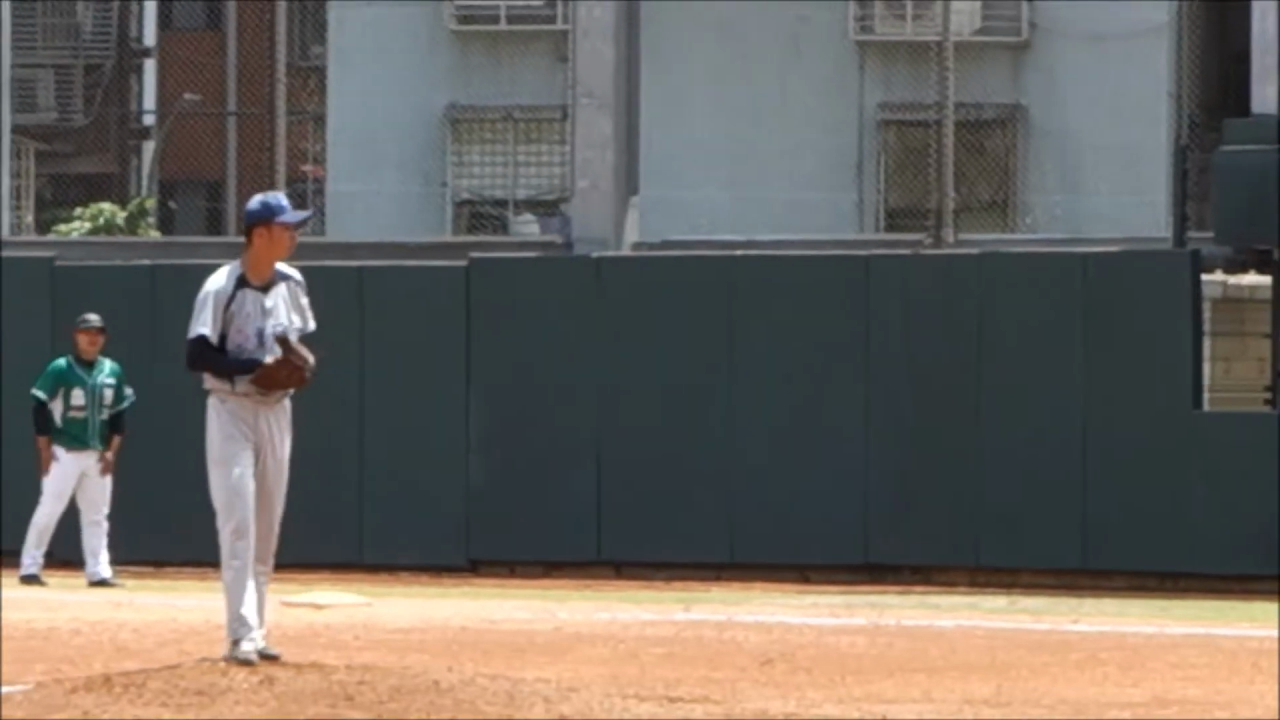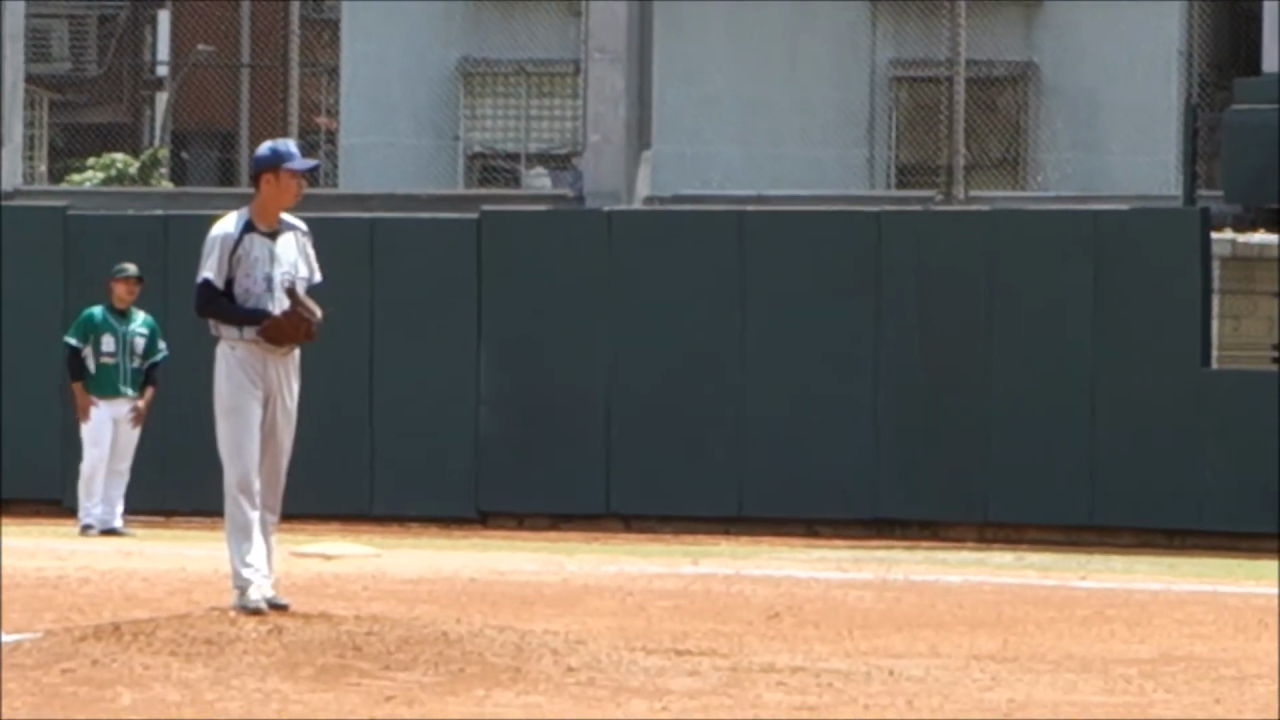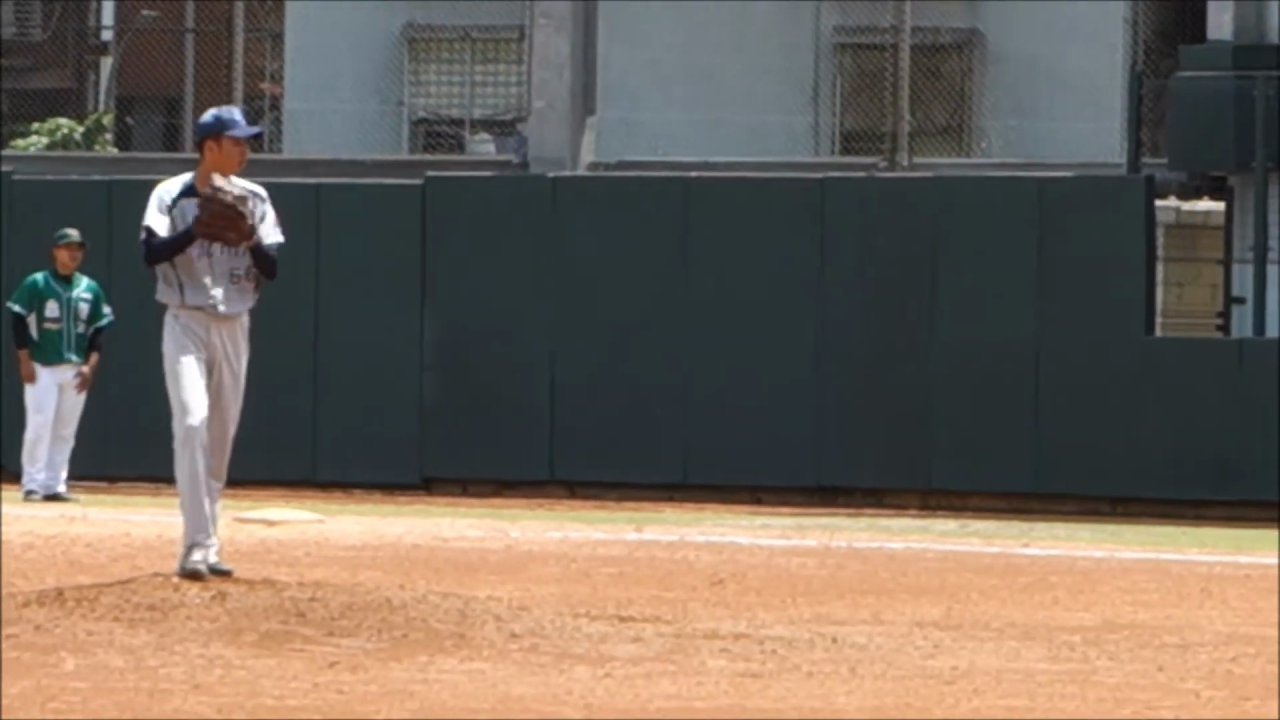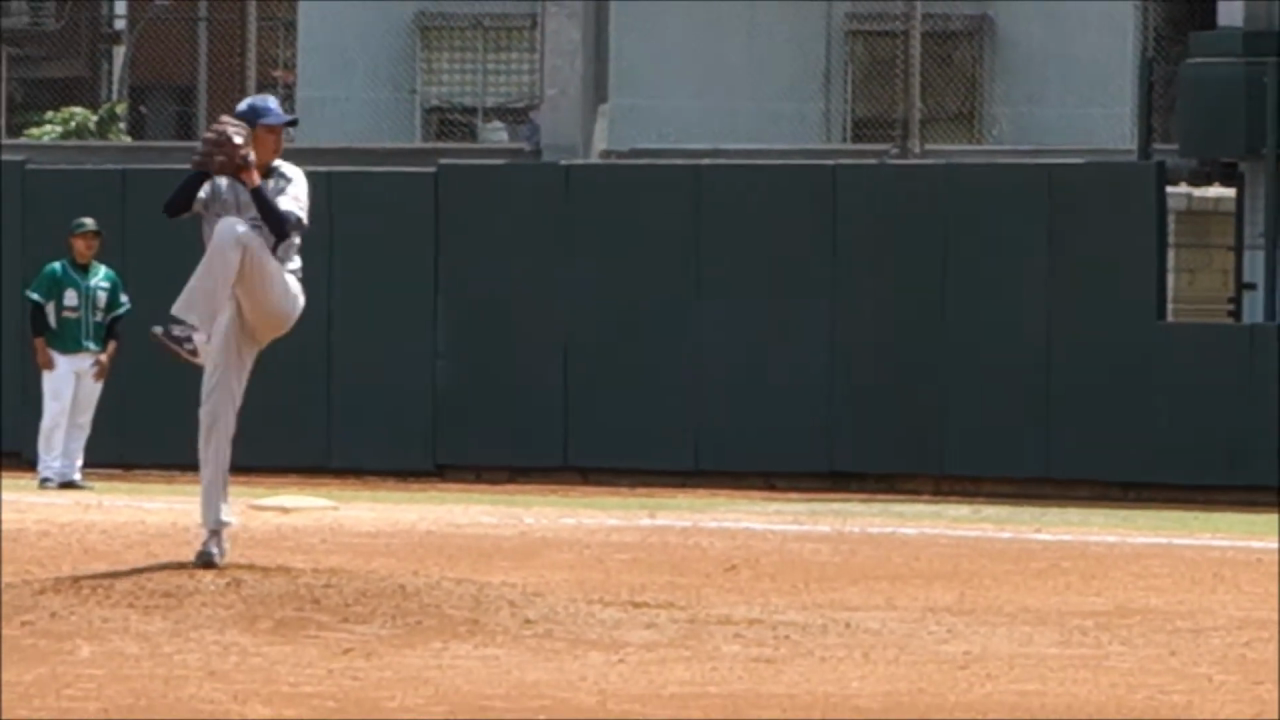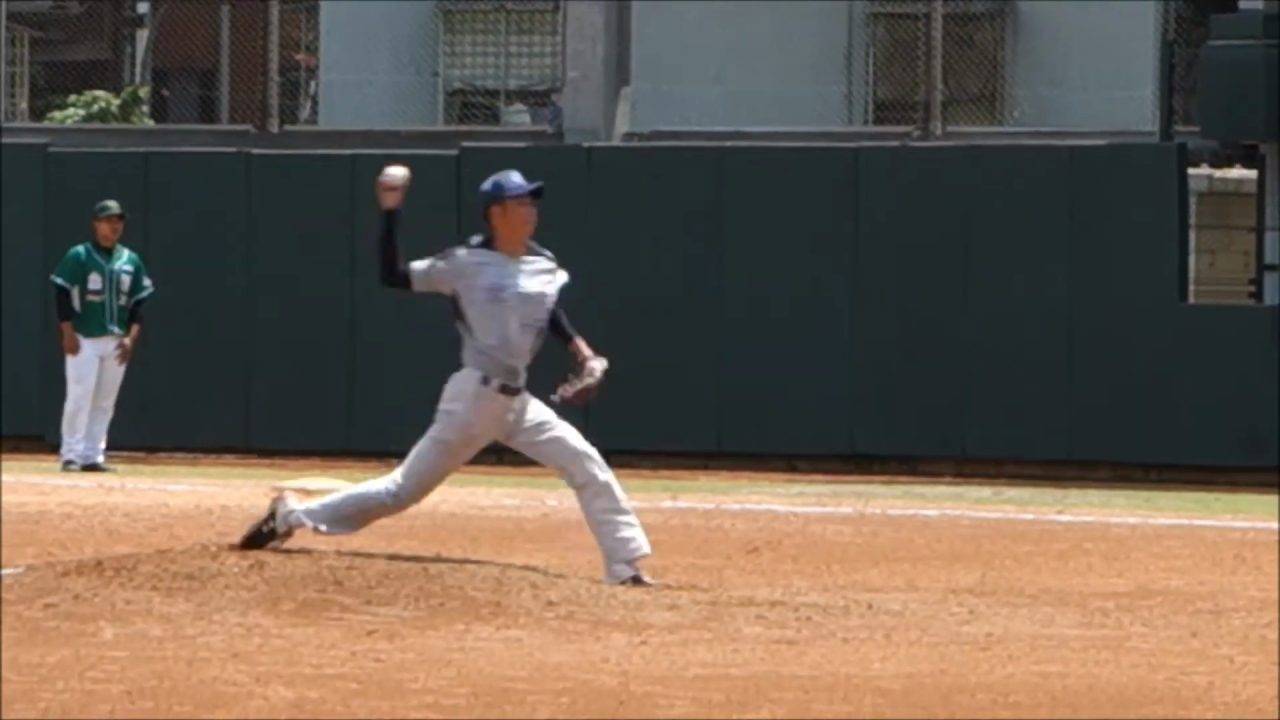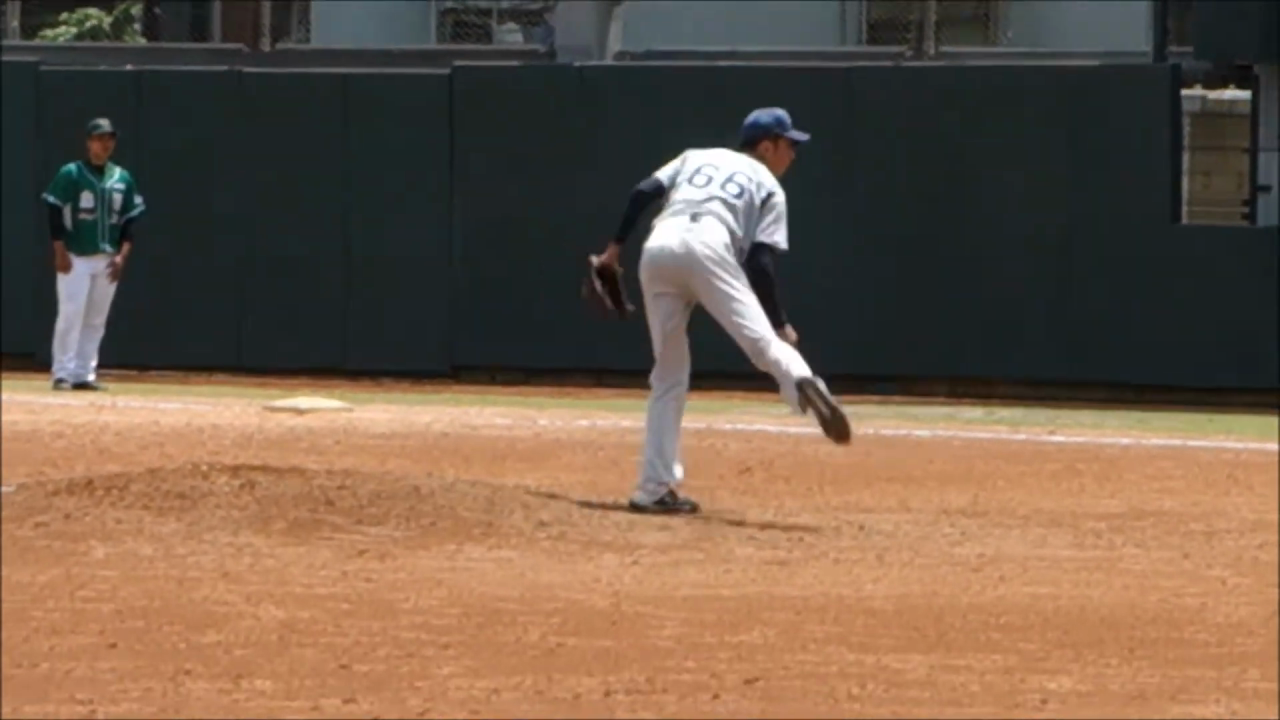
dt=0.7s
person 1, frame 1
left shoulder: (292, 282)
right shoulder: (220, 288)
right elbow: (197, 357)
right wrist: (256, 366)
left hip: (277, 410)
right hip: (231, 411)
left knee: (268, 528)
right knee: (238, 523)
left ankle: (254, 628)
right ankle: (243, 633)
person 1, frame 2
left shoulder: (298, 233)
right shoulder: (228, 233)
right elbow: (205, 303)
right wrist: (263, 317)
left hip: (286, 361)
right hip: (241, 359)
left knee: (274, 475)
right knee: (243, 473)
left ankle: (263, 580)
right ankle: (249, 583)
person 1, frame 3
left shoulder: (254, 197)
right shoulder: (171, 195)
left elbow: (271, 269)
right elbow: (152, 254)
left wrist: (248, 237)
right wrist: (200, 227)
left hip: (233, 328)
right hip: (186, 326)
left knee: (220, 440)
right knee: (192, 425)
left ankle: (207, 546)
right ankle: (195, 545)
person 1, frame 4
left shoulder: (290, 178)
right shoulder: (212, 178)
left elbow: (286, 229)
right elbow: (172, 209)
left wrist: (253, 183)
right wrist: (208, 166)
left hip: (279, 299)
right hip: (231, 309)
left knee: (231, 229)
right knee: (215, 416)
left ankle: (188, 328)
right ankle: (214, 535)
person 1, frame 5
left shoulder: (542, 263)
right shoulder: (464, 260)
right elbow: (392, 278)
left wrist: (577, 345)
right wrist: (391, 209)
left hip: (512, 398)
right hip: (475, 395)
left knee: (586, 466)
right knee: (403, 490)
left ankle: (626, 563)
right ankle: (292, 516)
person 1, frame 6
left shoulder: (696, 157)
right shoulder: (765, 186)
left elbow: (641, 195)
right elbow: (760, 260)
left wrist: (614, 247)
right wrist: (781, 324)
left hip: (656, 250)
right hip: (706, 250)
left knee: (669, 376)
right knee: (763, 346)
left ankle: (654, 487)
person 2, frame 1
left shoulder: (113, 371)
right shoulder: (59, 369)
left elbow: (119, 414)
right elbow: (40, 409)
left wrist: (112, 450)
right wrist: (44, 449)
left hip: (98, 455)
right hip: (64, 453)
left knee: (97, 515)
right knee: (49, 509)
left ankle: (99, 572)
right ankle: (30, 567)
person 2, frame 2
left shoulder: (147, 323)
right shoulder: (92, 316)
left elbow: (153, 365)
right elbow: (74, 356)
left wrist: (146, 400)
right wrist: (80, 395)
left hip: (131, 404)
right hip: (97, 401)
left knee: (121, 465)
right knee: (95, 460)
left ankle: (111, 520)
right ankle: (89, 519)
person 2, frame 3
left shoulder: (91, 288)
right shoulder: (36, 283)
left elbow: (98, 331)
right elbow: (19, 322)
left wrist: (91, 365)
right wrist: (25, 361)
left hip: (76, 370)
right hip: (42, 367)
left knee: (66, 431)
right knee: (39, 426)
left ankle: (54, 485)
right ankle: (32, 484)
person 2, frame 4
left shoulder: (109, 277)
right shoulder: (54, 272)
left elbow: (115, 319)
right elbow: (37, 311)
left wrist: (108, 353)
right wrist: (41, 349)
left hip: (93, 358)
right hip: (59, 355)
left knee: (82, 419)
right knee: (55, 414)
left ankle: (69, 473)
right ankle: (48, 472)
person 2, frame 5
left shoulder: (132, 260)
right shoulder: (78, 255)
left elbow: (139, 302)
right elbow: (62, 295)
left wrist: (131, 337)
right wrist: (68, 334)
left hip: (117, 342)
right hip: (83, 339)
left knee: (105, 402)
right knee: (79, 397)
left ankle: (93, 455)
right ankle: (71, 454)
person 2, frame 6
left shoulder: (123, 178)
right shoulder: (69, 174)
left elbow: (130, 220)
right elbow: (54, 214)
left wrist: (123, 255)
right wrist: (60, 252)
left hip: (108, 260)
right hip: (75, 257)
left knee: (96, 321)
right knee: (70, 317)
left ankle: (84, 374)
right ankle: (62, 373)
